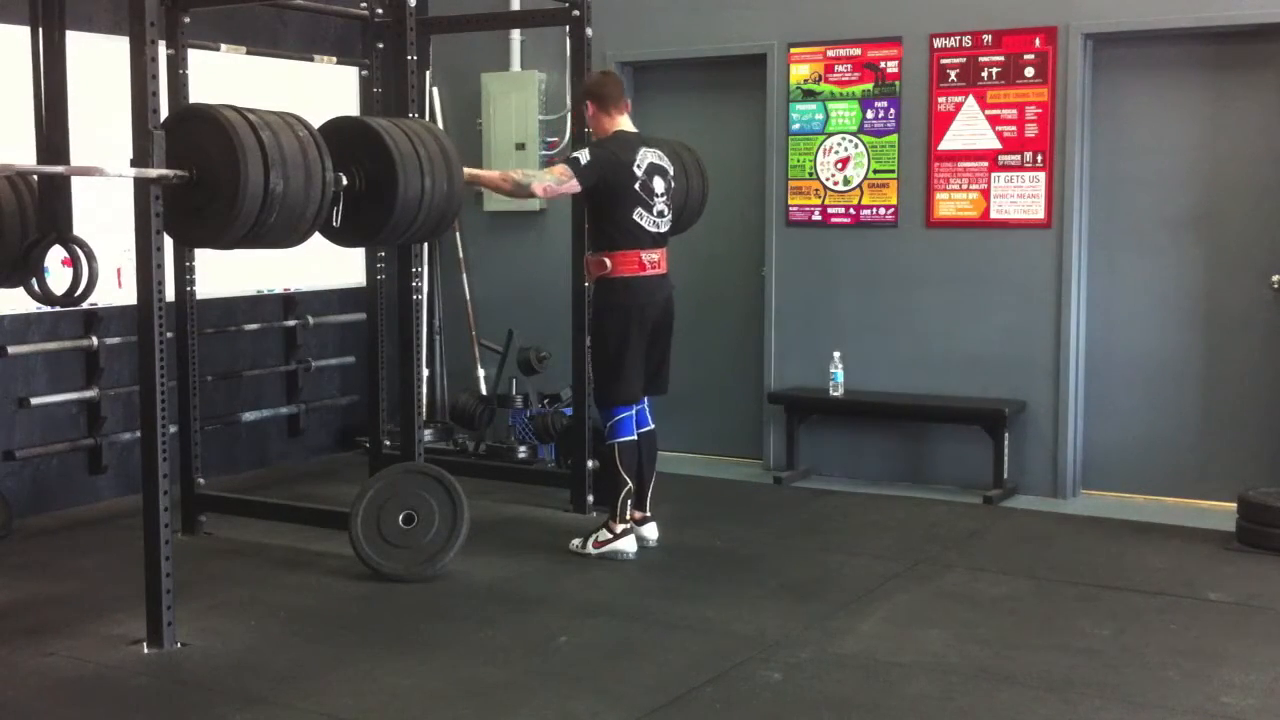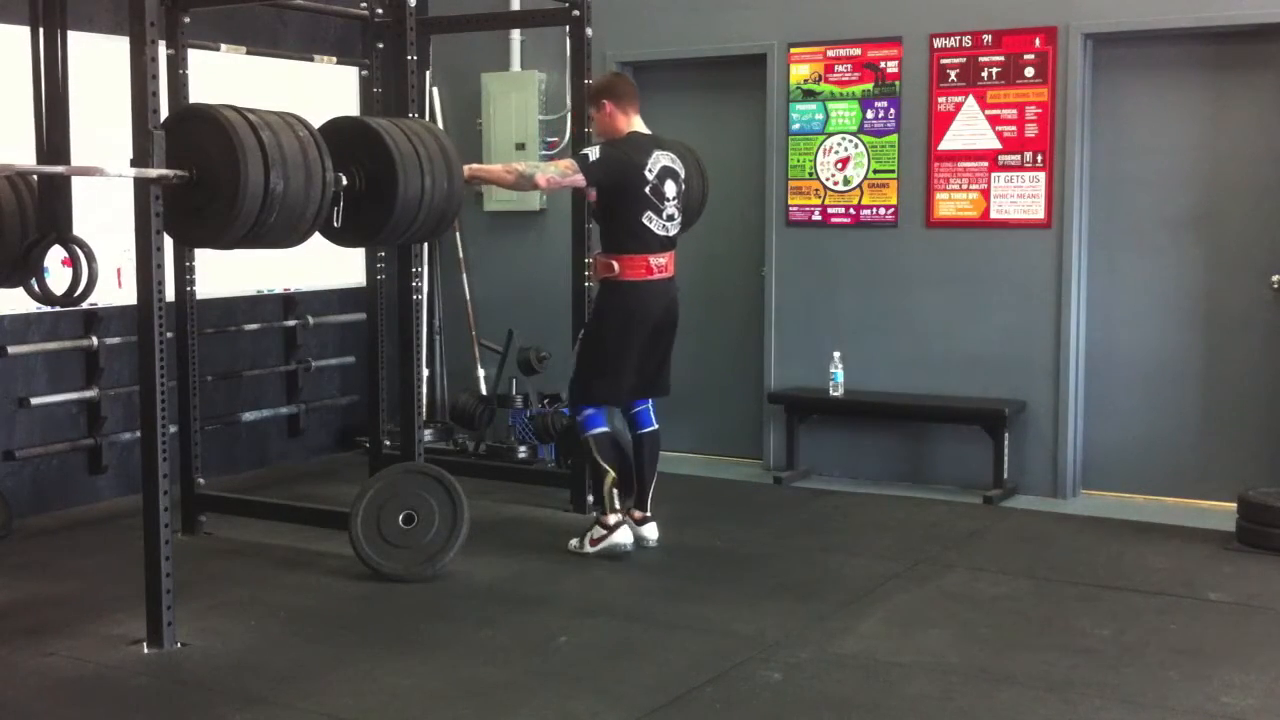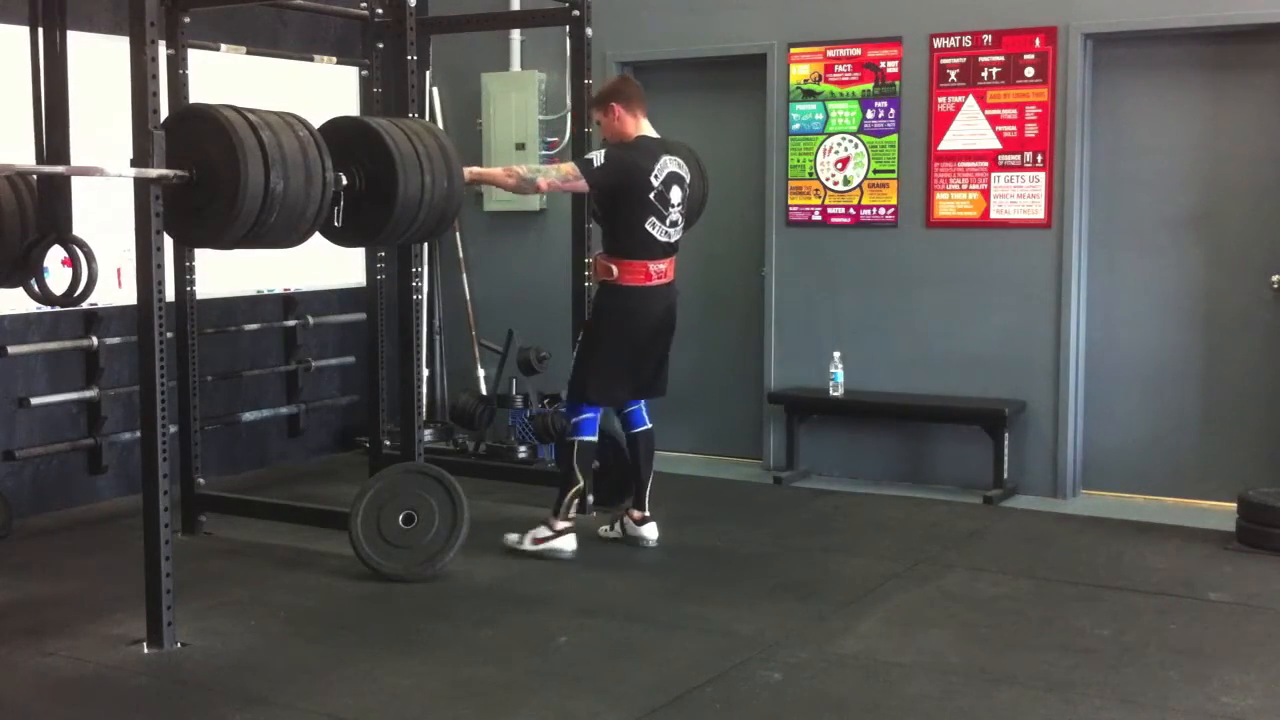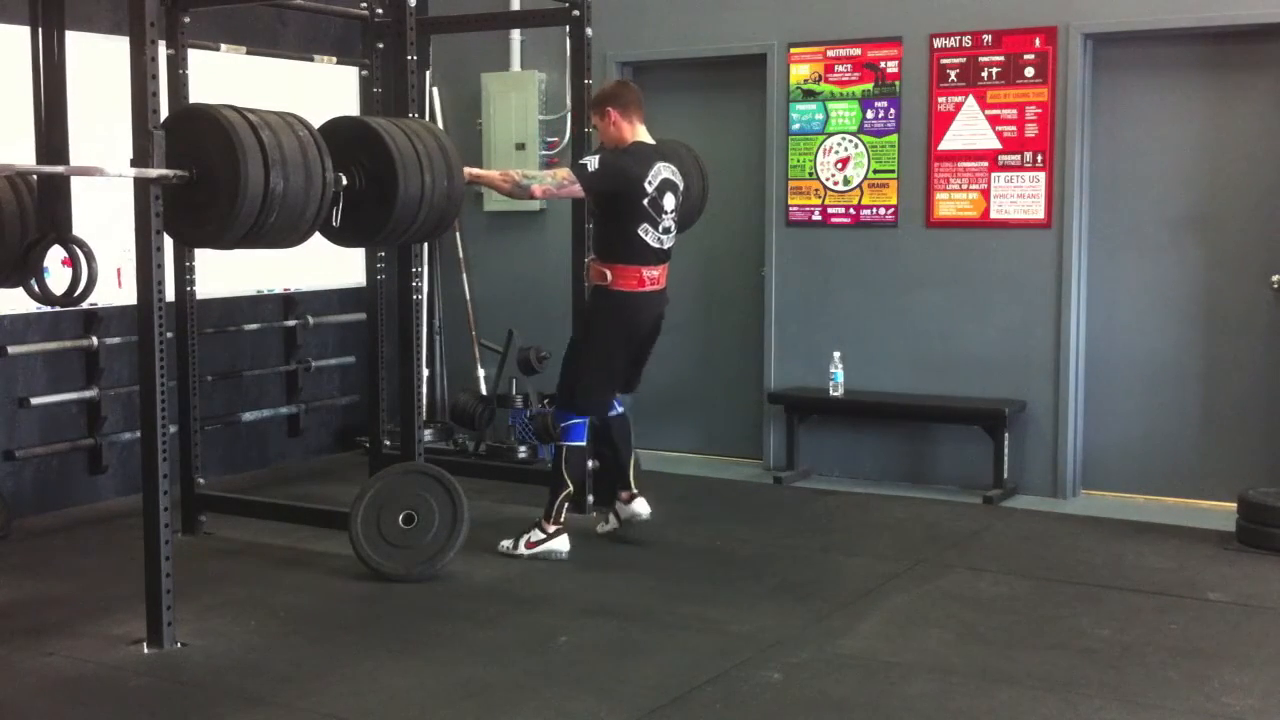
dt=0.2s
person 1, frame 1
left shoulder: (604, 154)
right shoulder: (657, 154)
left elbow: (538, 185)
left wrist: (469, 174)
left hip: (622, 291)
right hip: (657, 288)
left knee: (617, 408)
right knee: (638, 404)
left ankle: (619, 529)
right ankle: (642, 517)
person 1, frame 2
left shoulder: (615, 156)
right shoulder: (668, 155)
left elbow: (541, 176)
left wrist: (470, 171)
left hip: (627, 294)
right hip: (662, 291)
left knee: (587, 404)
right knee: (639, 402)
left ankle: (612, 521)
right ankle: (641, 516)
person 1, frame 3
left shoulder: (622, 160)
right shoulder: (675, 159)
left elbow: (543, 178)
left wrist: (473, 173)
right wrist: (601, 186)
left hip: (625, 297)
right hip: (661, 296)
left knee: (584, 407)
right knee: (633, 403)
left ankle: (559, 528)
right ankle: (640, 517)
person 1, frame 4
left shoulder: (617, 166)
right shoulder: (668, 166)
left elbow: (538, 186)
left wrist: (472, 174)
left hip: (617, 302)
right hip: (651, 301)
left knee: (573, 409)
right knee: (602, 396)
left ankle: (551, 530)
right ankle: (628, 497)
